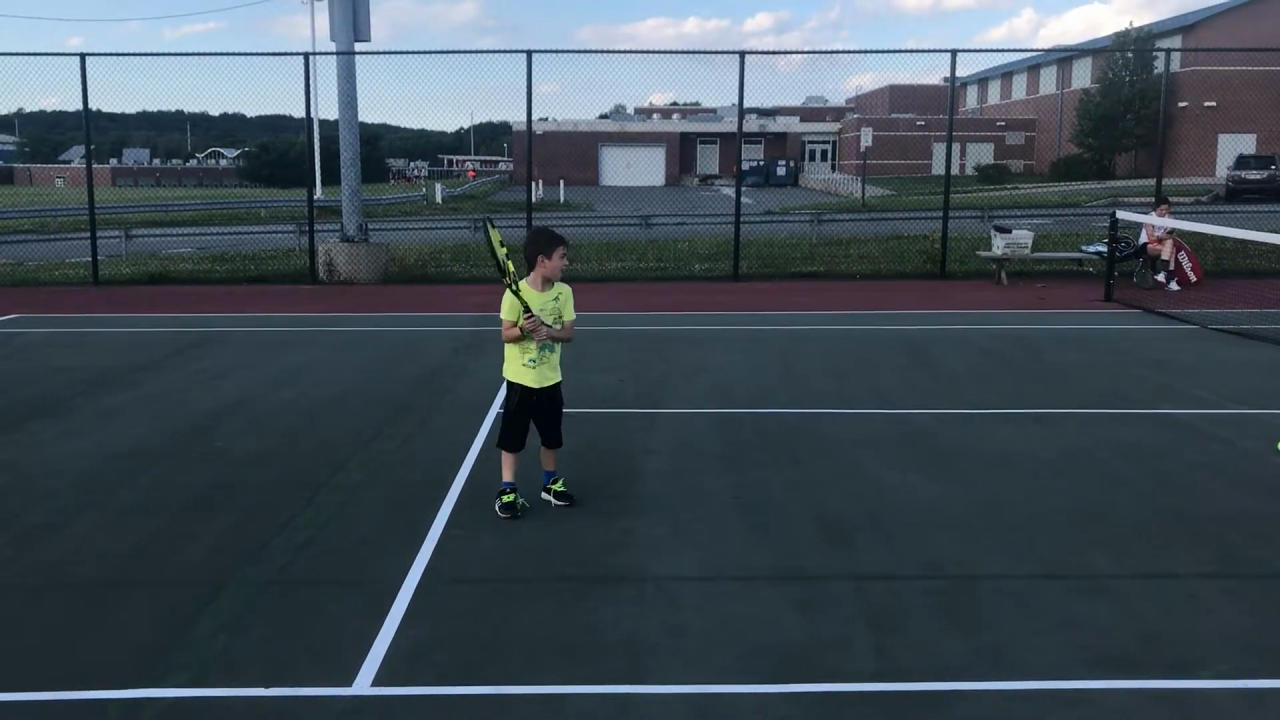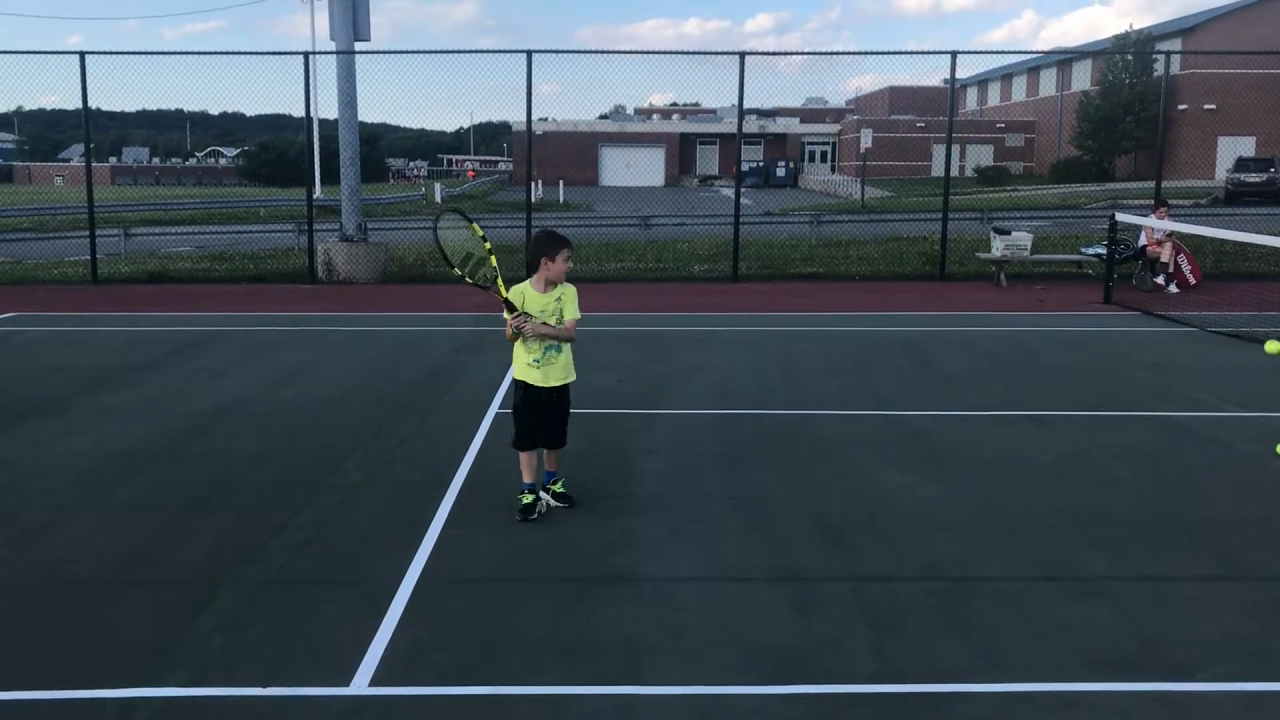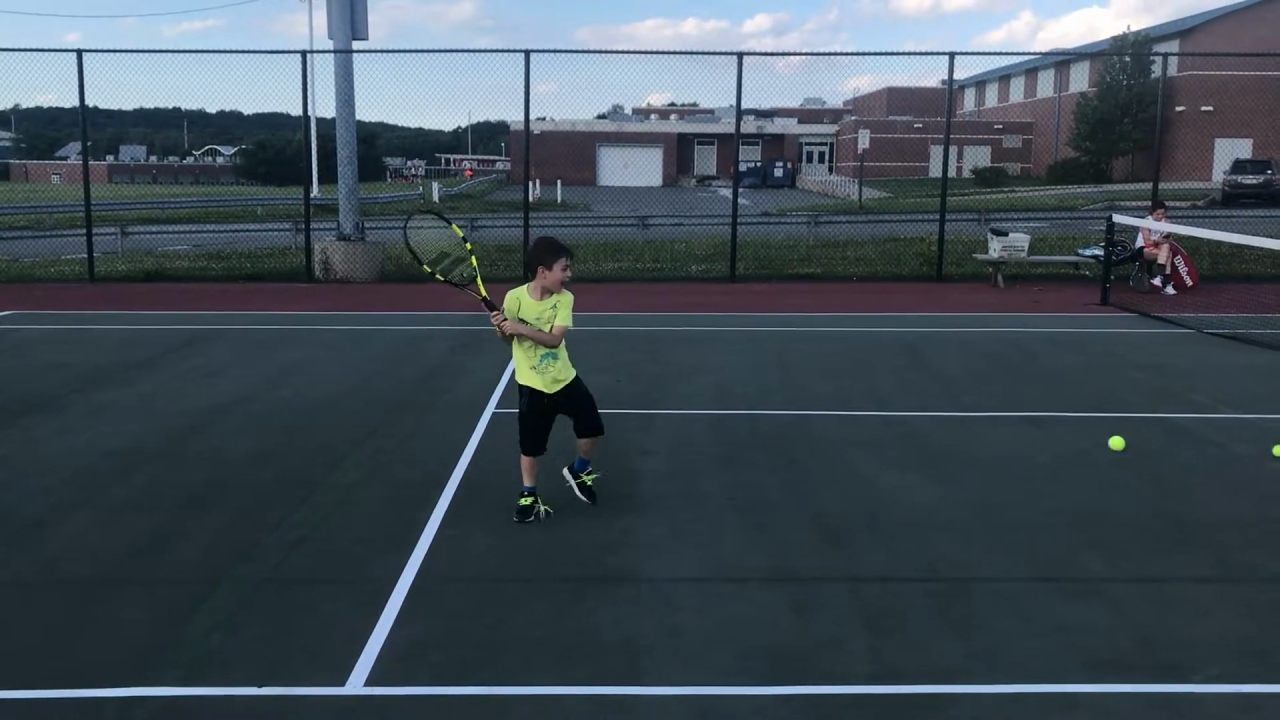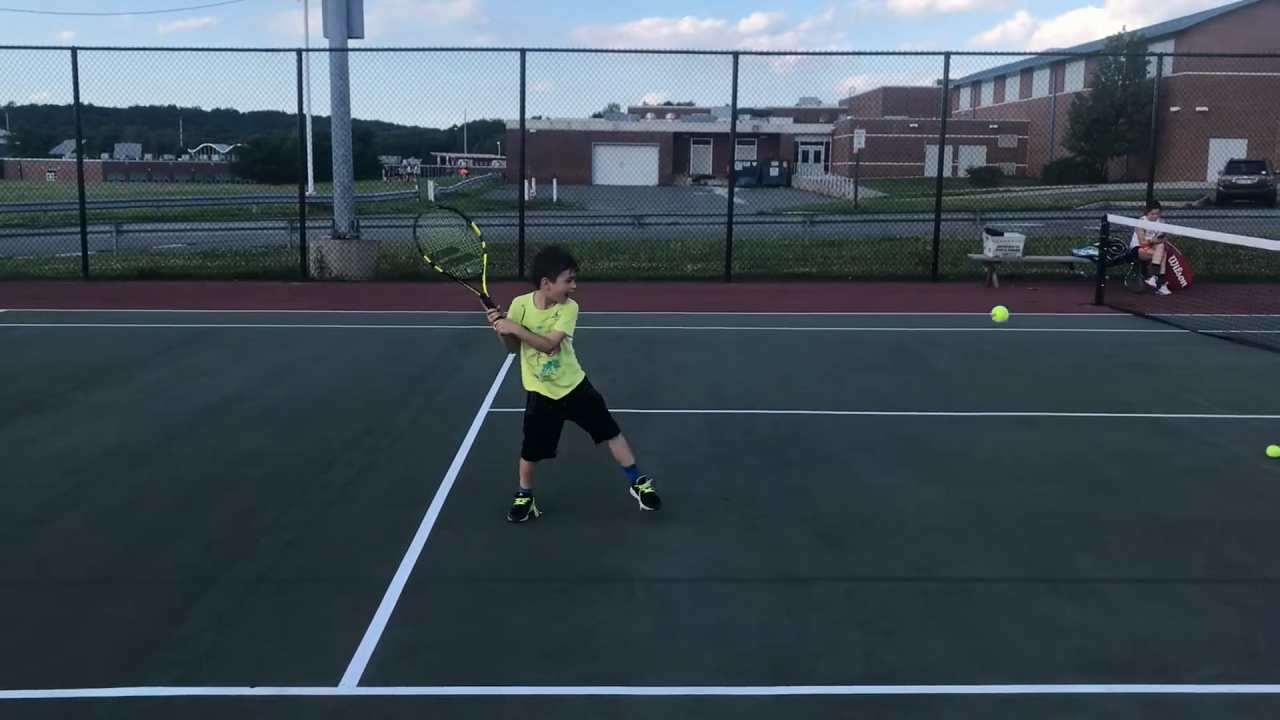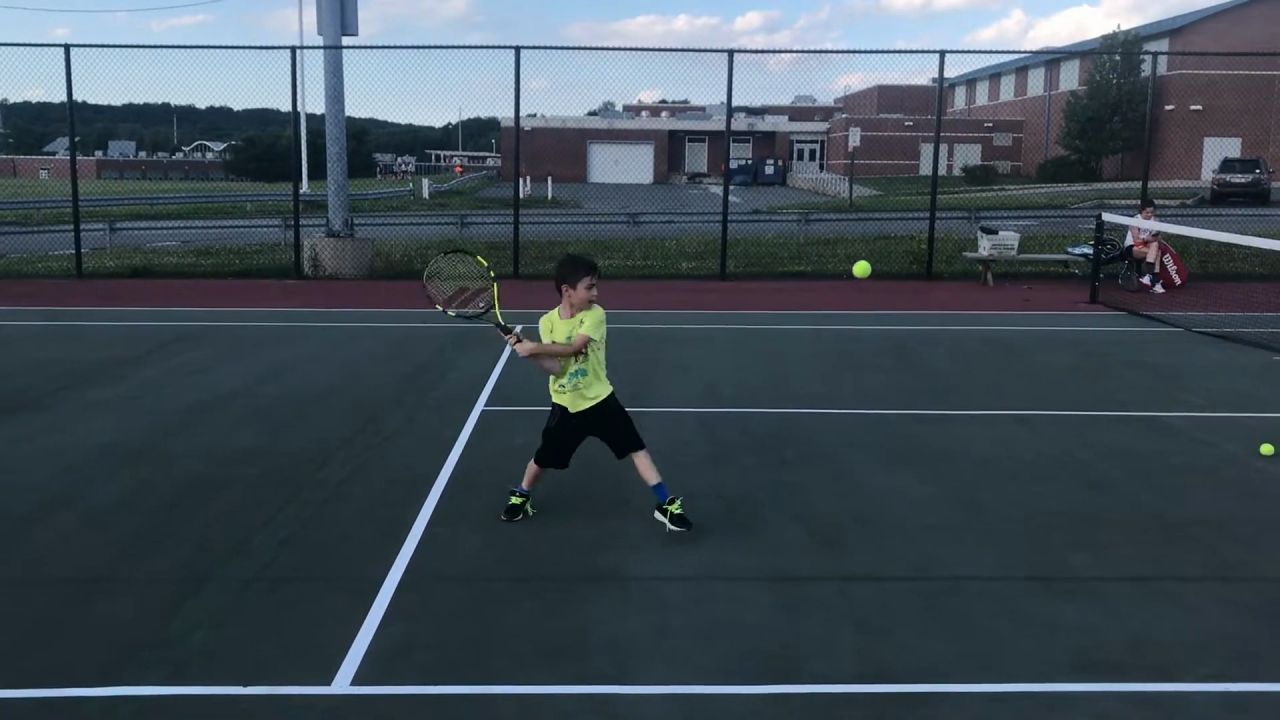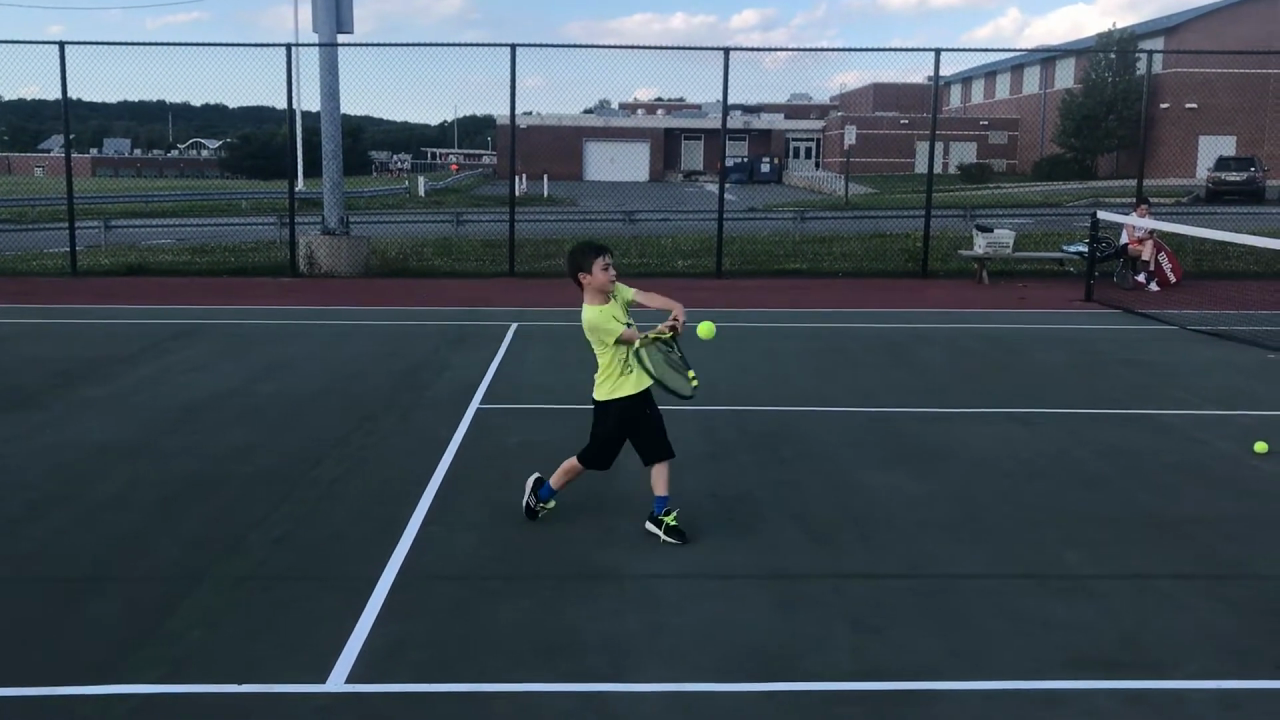
dt=0.2s
person 1, frame 1
left shoulder: (564, 292)
right shoulder: (515, 293)
left elbow: (569, 333)
right elbow: (506, 335)
left wrist: (550, 332)
right wrist: (525, 330)
left hip: (550, 379)
right hip: (520, 379)
left knee: (552, 437)
right knee: (512, 438)
left ankle: (550, 483)
right ankle: (508, 491)
person 1, frame 2
left shoulder: (569, 292)
right shoulder: (518, 292)
left elbow: (570, 333)
right elbow: (512, 337)
left wrist: (539, 327)
right wrist: (514, 328)
left hip: (560, 378)
right hip: (528, 379)
left knee: (554, 439)
right knee: (527, 438)
left ankle: (552, 482)
right ankle: (530, 492)
person 1, frame 3
left shoulder: (564, 298)
right shoulder: (514, 298)
left elbow: (554, 339)
right elbow: (507, 341)
left wrist: (519, 328)
right wrist: (503, 329)
left hip: (565, 379)
right hip: (532, 384)
left knee: (591, 427)
right knee: (530, 445)
left ankle: (579, 470)
right ankle: (529, 496)
person 1, frame 4
left shoulder: (569, 308)
right shoulder: (519, 305)
left elbow: (548, 344)
right elbow: (514, 347)
left wrist: (514, 328)
right wrist: (502, 328)
left hip: (574, 384)
right hip: (541, 392)
left knee: (610, 431)
right knee: (532, 450)
left ankle: (638, 482)
right ankle: (524, 497)
person 1, frame 5
left shoulder: (593, 314)
right shoulder: (548, 322)
left elbow: (569, 349)
right elbow: (555, 367)
left wrist: (535, 348)
right wrist: (528, 353)
left hip: (600, 398)
right hip: (566, 404)
left knee: (635, 446)
right knee: (546, 456)
left ankle: (665, 504)
right ankle: (521, 495)
person 1, frame 6
left shoulder: (616, 291)
right shoulder: (593, 315)
left elbow: (645, 297)
right elbow: (634, 337)
left wrist: (675, 307)
right wrist: (664, 331)
left hip: (639, 388)
right hip: (613, 395)
left knee: (659, 451)
right knee: (594, 456)
left ankle: (661, 514)
right ankle: (543, 490)
